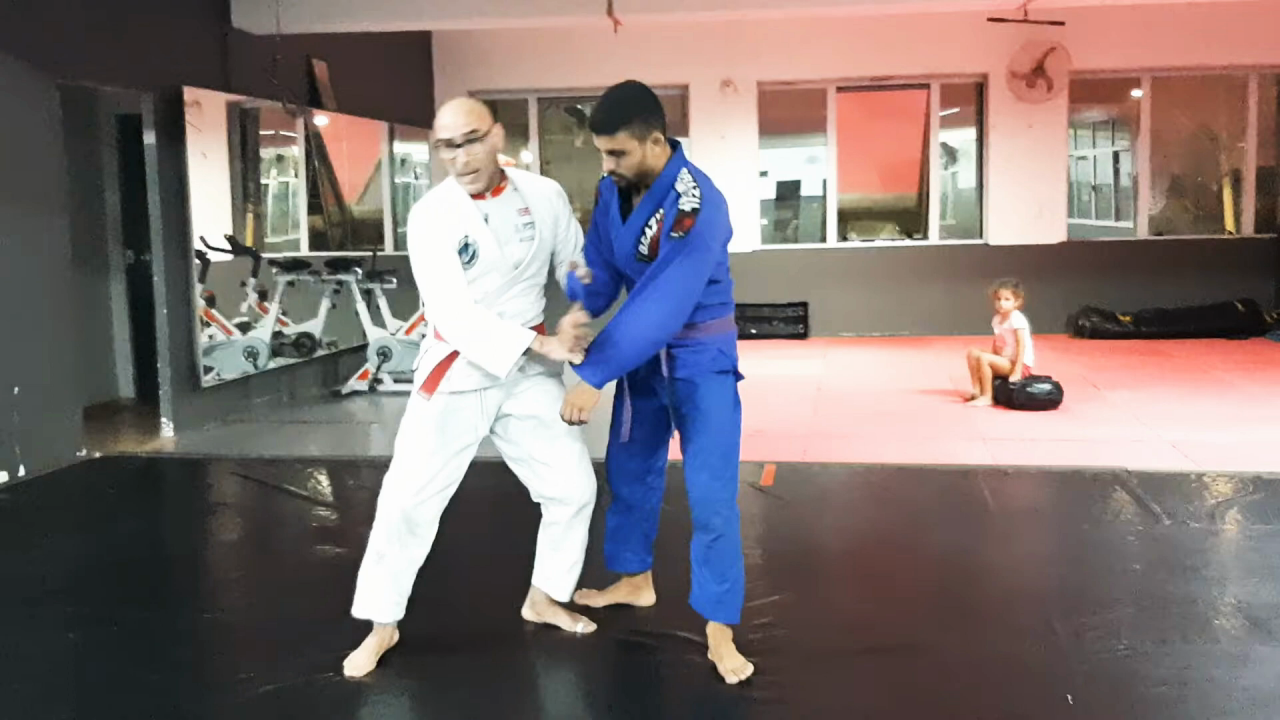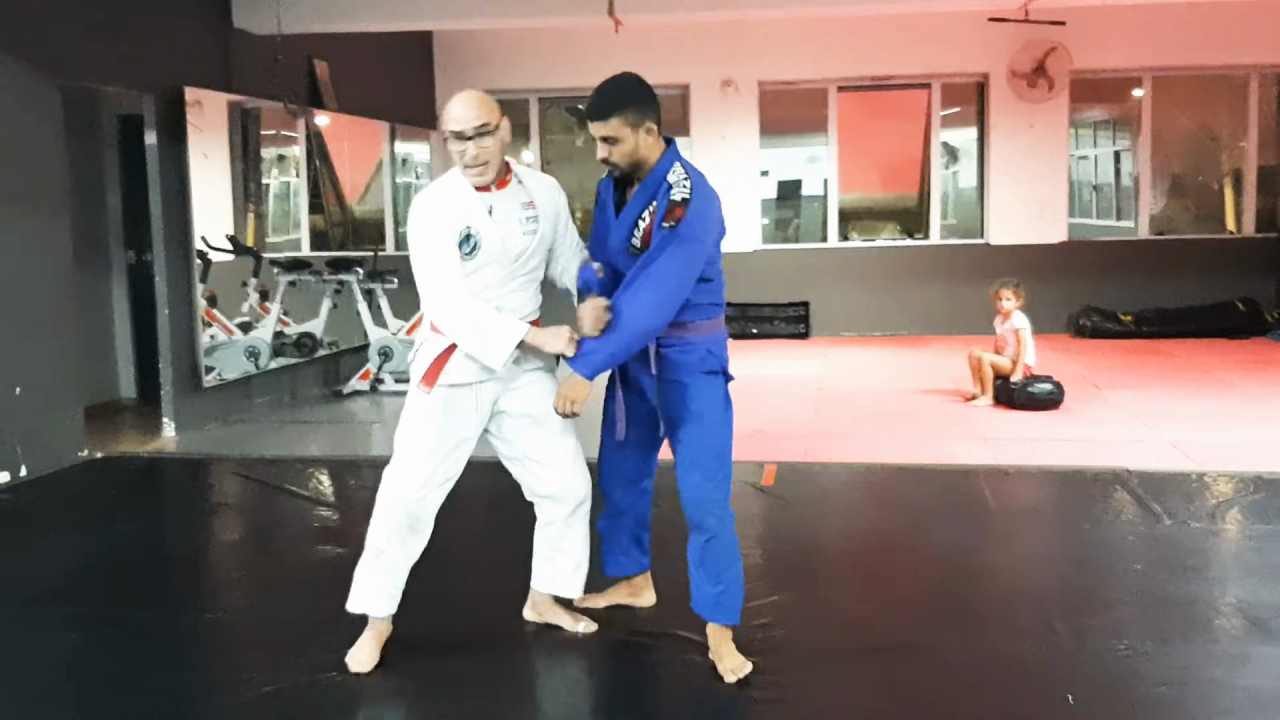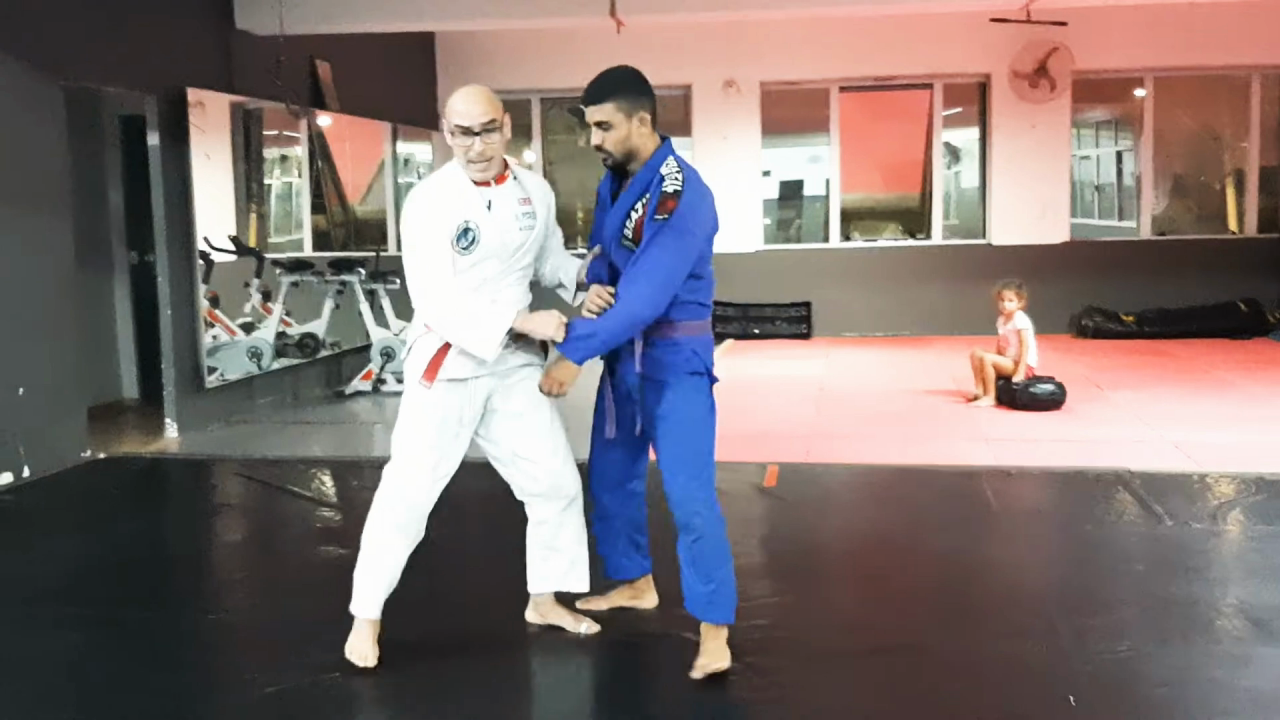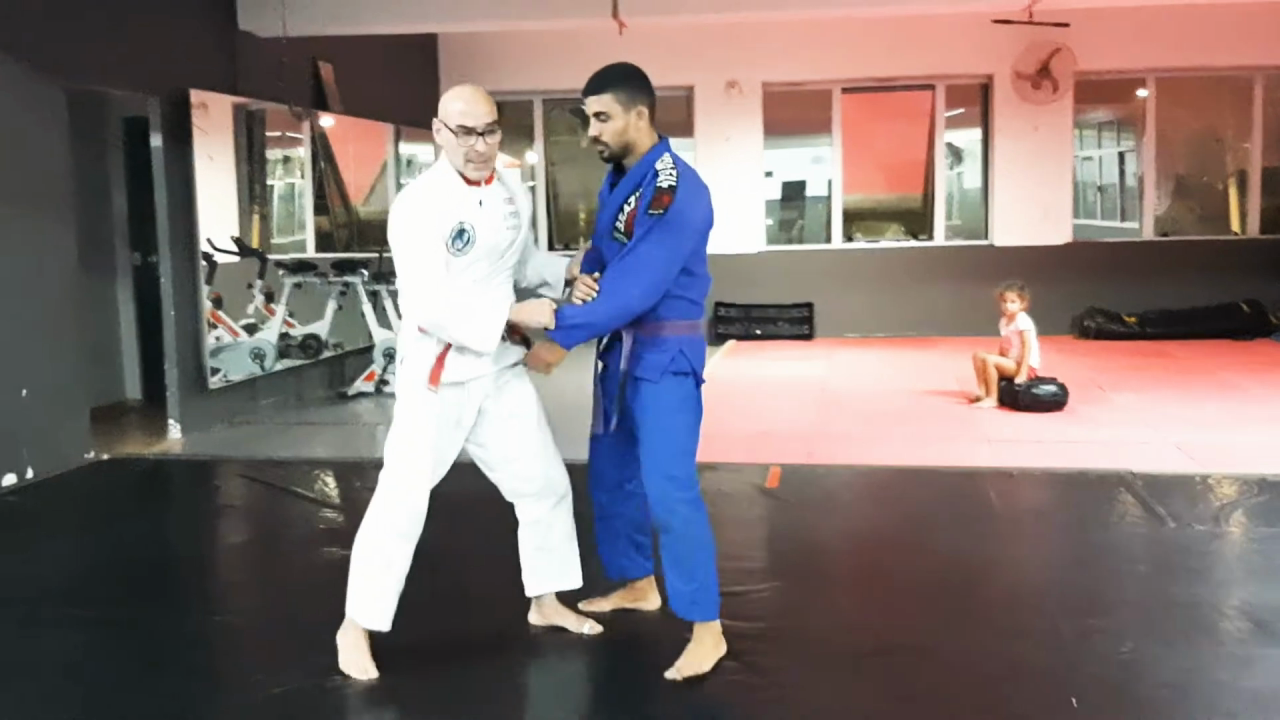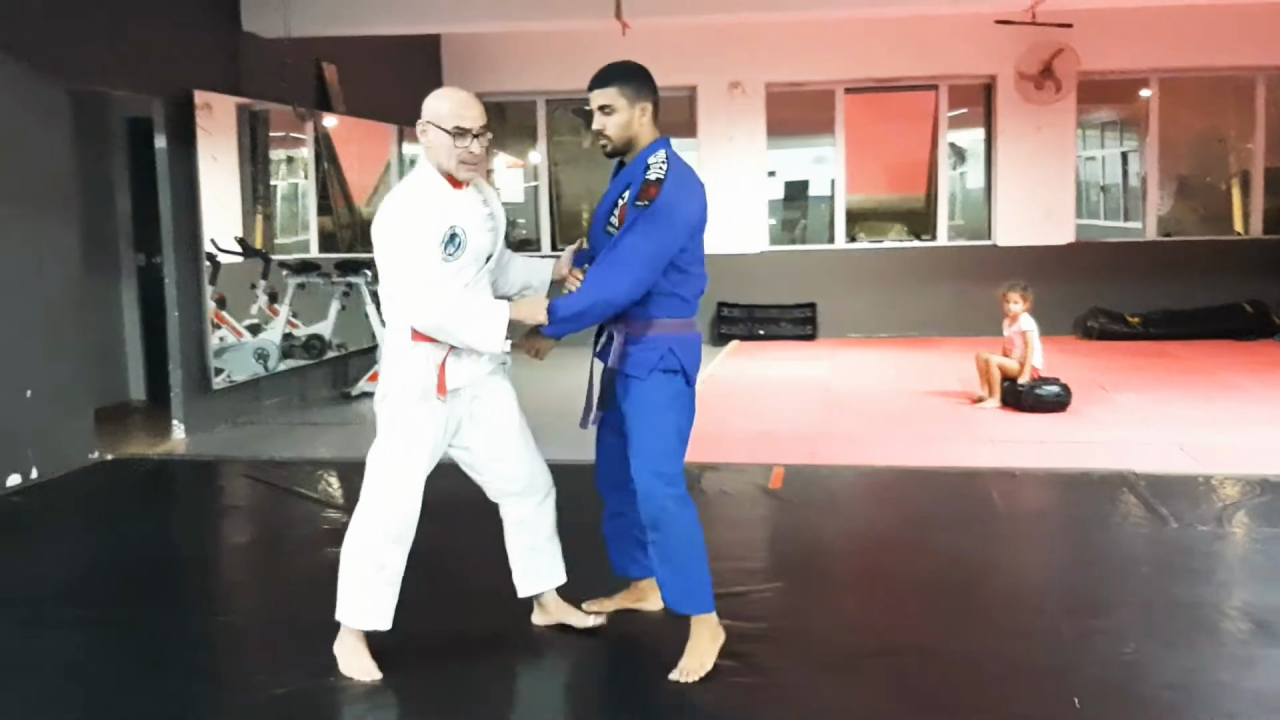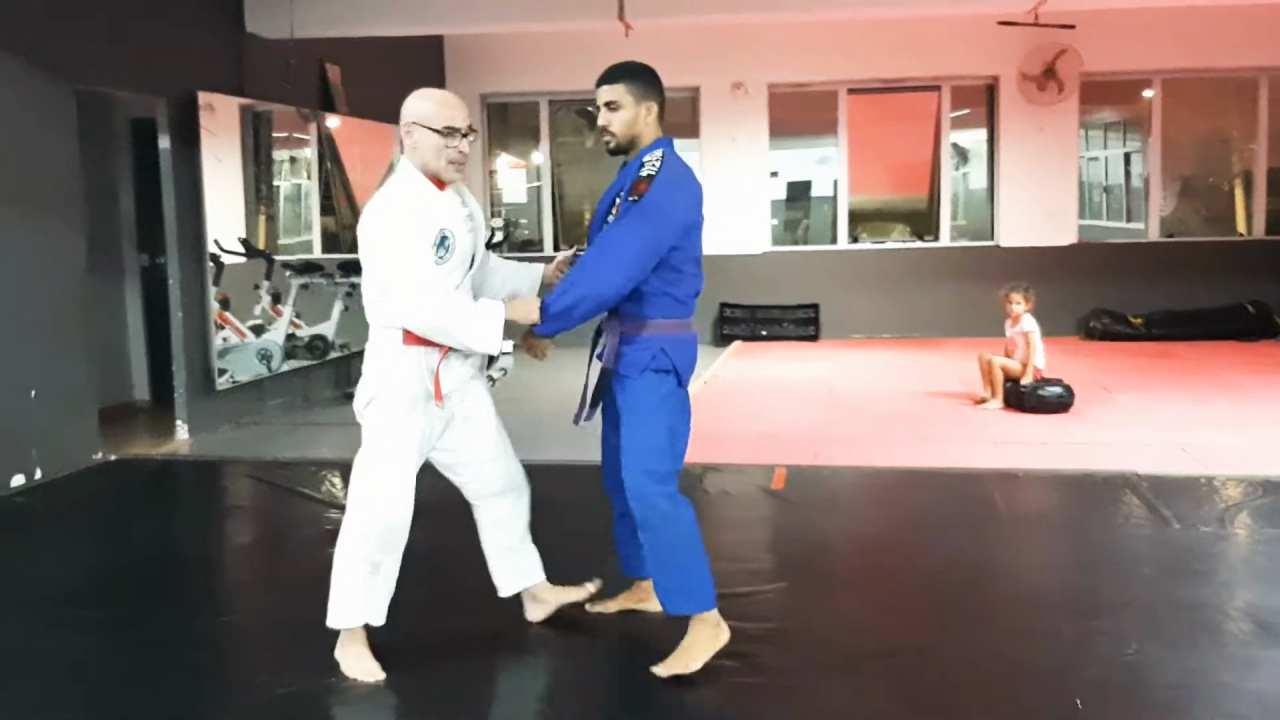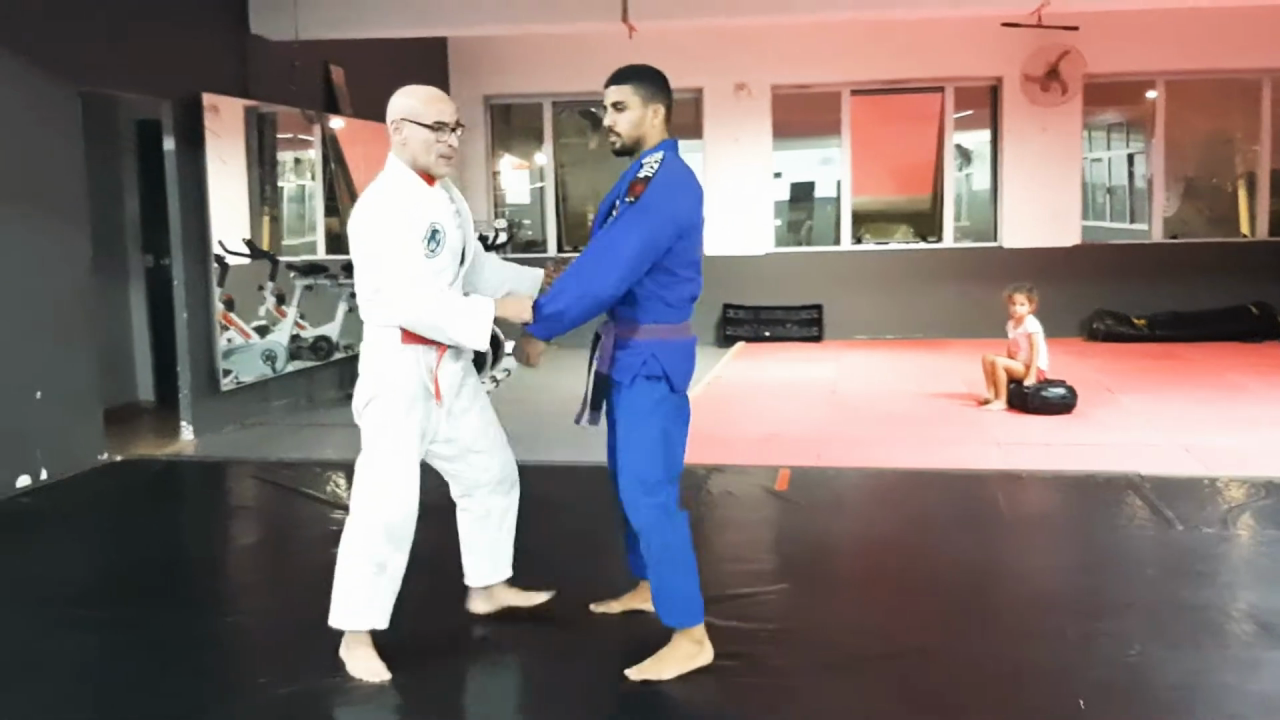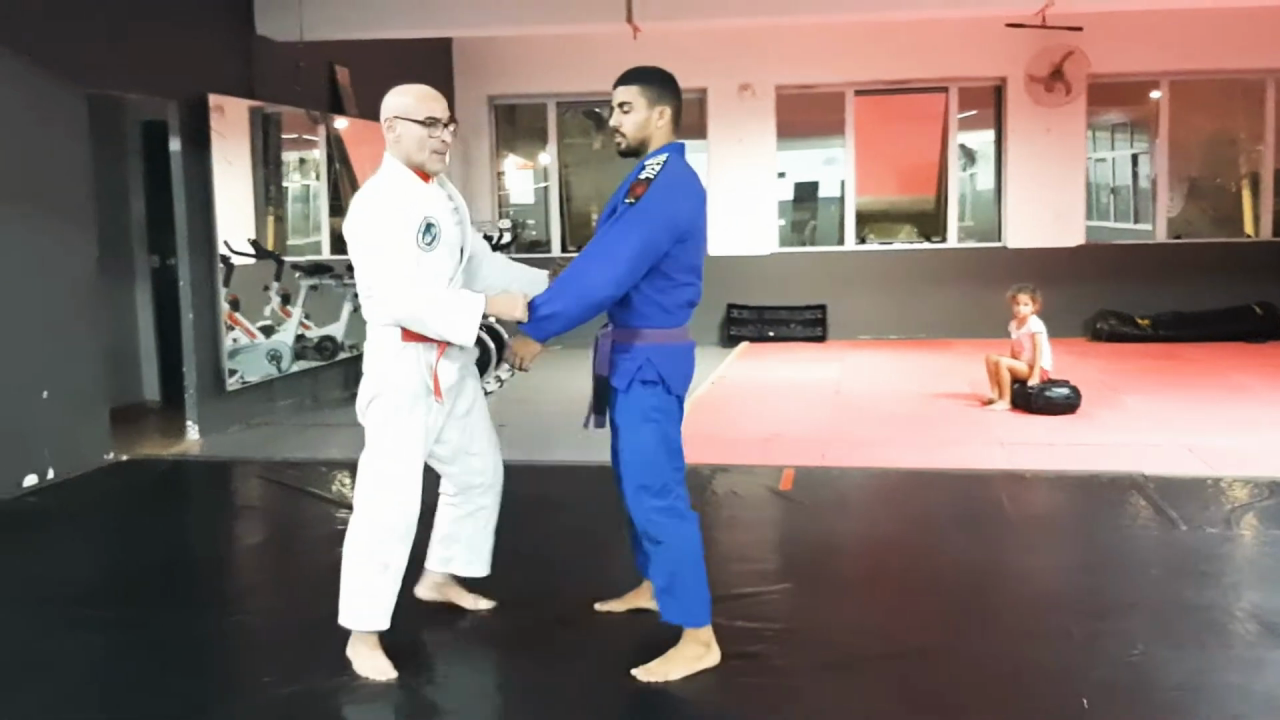
dt=0.1s
person 1, frame 1
left shoulder: (697, 207)
right shoulder: (614, 188)
left elbow: (662, 307)
right elbow: (601, 260)
left wrist: (592, 377)
right wrist: (583, 310)
left hip: (700, 356)
right hip: (644, 351)
left knee: (710, 493)
right knee: (629, 470)
left ankle: (719, 630)
right ankle: (634, 578)
person 1, frame 2
left shoulder: (689, 199)
right shoulder: (613, 185)
left elbow: (653, 298)
right elbow: (605, 261)
left wrist: (584, 368)
right wrist: (591, 304)
left hip: (690, 356)
right hip: (636, 351)
left knee: (703, 494)
right knee: (621, 472)
left ankle: (719, 630)
right ankle: (633, 579)
person 1, frame 3
left shoulder: (681, 194)
right shoulder: (614, 181)
left elbow: (647, 292)
left wrist: (572, 352)
right wrist: (592, 289)
left hip: (677, 356)
right hip: (625, 351)
left knee: (689, 491)
right knee: (612, 476)
left ankle: (714, 627)
right ankle: (635, 582)
person 1, frame 4
left shoulder: (676, 189)
right shoulder: (618, 177)
left elbow: (638, 284)
left wrist: (561, 335)
right wrist: (583, 280)
left hip: (667, 355)
right hip: (621, 348)
left knee: (669, 490)
right knee: (611, 476)
left ankle: (705, 625)
right ankle: (638, 583)
person 1, frame 5
left shoulder: (668, 183)
right shoulder: (628, 177)
left elbow: (625, 279)
right elbow: (606, 259)
left wrist: (549, 325)
right wrist: (577, 275)
left hip: (660, 351)
right hip: (627, 347)
left knee: (657, 486)
right knee: (617, 477)
left ankle: (703, 621)
right ankle: (643, 584)
person 1, frame 6
left shoulder: (663, 181)
right shoulder: (636, 175)
left elbow: (612, 273)
right elbow: (604, 260)
left wrist: (544, 323)
right wrist: (571, 275)
left hip: (655, 350)
right hip: (625, 346)
left knee: (650, 485)
right knee: (623, 476)
left ankle: (704, 618)
right ankle: (646, 585)
person 1, frame 7
left shoulder: (661, 182)
right shoulder: (652, 178)
left elbow: (609, 271)
right elbow: (610, 263)
left wrist: (541, 326)
right wrist: (558, 292)
left hip: (651, 354)
right hip: (633, 351)
left knee: (649, 492)
right knee: (631, 481)
left ankle: (690, 634)
right ankle: (651, 586)
person 1, frame 8
left shoulder: (662, 184)
right shoulder: (662, 180)
left elbow: (606, 273)
right elbow: (611, 265)
left wrist: (535, 328)
right wrist: (553, 304)
left hip: (648, 358)
right hip: (635, 353)
left knee: (655, 493)
right knee: (638, 483)
left ankle: (698, 636)
right ankle: (655, 585)
person 2, frame 1
left shoulder: (545, 196)
right shoulder: (431, 216)
left elbow: (574, 262)
right elbow: (453, 313)
left wrist: (581, 311)
right wrist: (536, 342)
left hip: (527, 373)
right hip: (455, 370)
left knee: (573, 486)
right knee: (409, 496)
left ankle: (542, 598)
right ankle: (384, 624)
person 2, frame 2
left shoulder: (545, 192)
right shoulder: (432, 207)
left elbow: (569, 259)
right elbow: (447, 306)
right wrist: (531, 335)
left hip: (523, 369)
right hip: (452, 364)
left knee: (568, 483)
right knee: (409, 491)
left ankle: (543, 597)
right ankle: (379, 618)
person 2, frame 3
left shoulder: (533, 191)
right shoulder: (430, 201)
left elbow: (546, 258)
right elbow: (437, 302)
left wrist: (584, 275)
right wrist: (521, 323)
left hip: (514, 363)
right hip: (443, 363)
left knee: (554, 481)
right knee: (408, 489)
left ankle: (544, 600)
right ankle: (365, 615)
person 2, frame 4
left shoulder: (513, 193)
right shoulder: (418, 202)
right elbow: (427, 302)
left wrist: (569, 269)
right wrist: (513, 314)
left hip: (499, 363)
right hip: (435, 366)
left knee: (543, 481)
right knee: (405, 495)
left ankle: (545, 601)
right ankle: (357, 626)
person 2, frame 5
left shoulder: (482, 199)
right shoulder: (406, 208)
right elbow: (424, 309)
left wrist: (551, 270)
right wrist: (512, 315)
left hip: (473, 367)
right hip: (418, 370)
left knee: (524, 480)
right knee: (393, 502)
left ankle: (547, 598)
right ankle: (351, 632)
person 2, frame 6
left shoulder: (459, 200)
right shoulder: (391, 211)
right elbow: (422, 311)
left wrist: (541, 275)
right wrist: (507, 314)
left hip: (456, 370)
right hip: (403, 374)
left knee: (500, 481)
right knee: (383, 506)
left ankle: (533, 592)
right ankle: (351, 634)
person 2, frame 7
left shoulder: (447, 197)
right shoulder: (384, 206)
left elbow: (473, 268)
right elbow: (411, 304)
left wrist: (542, 282)
right wrist: (497, 311)
left hip: (448, 366)
right hip: (398, 368)
left knee: (491, 473)
right knee: (388, 503)
left ankle: (488, 587)
right ankle: (356, 634)
person 2, frame 8
left shoulder: (445, 194)
right shoulder: (377, 203)
left elbow: (478, 265)
right elbow: (402, 300)
left wrist: (550, 285)
right wrist: (488, 308)
left hip: (450, 364)
right hip: (401, 367)
left knee: (479, 473)
right knee: (390, 501)
left ankle: (440, 577)
right ankle: (363, 634)
